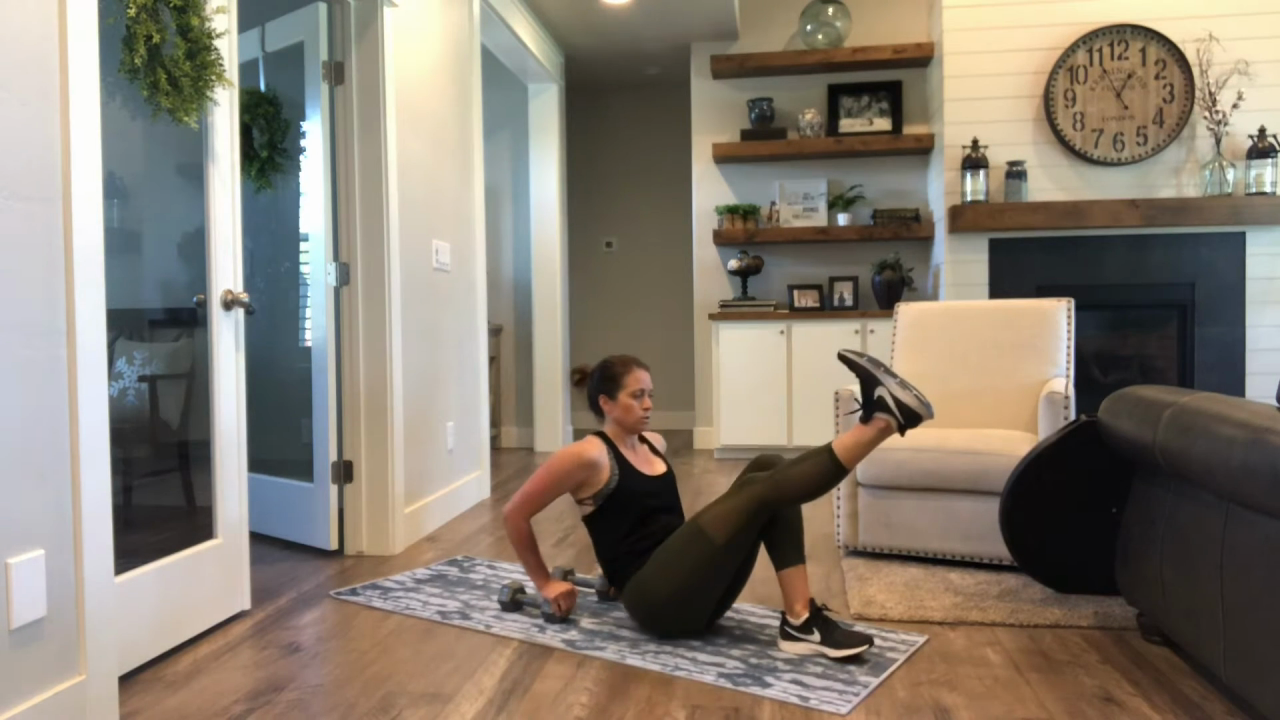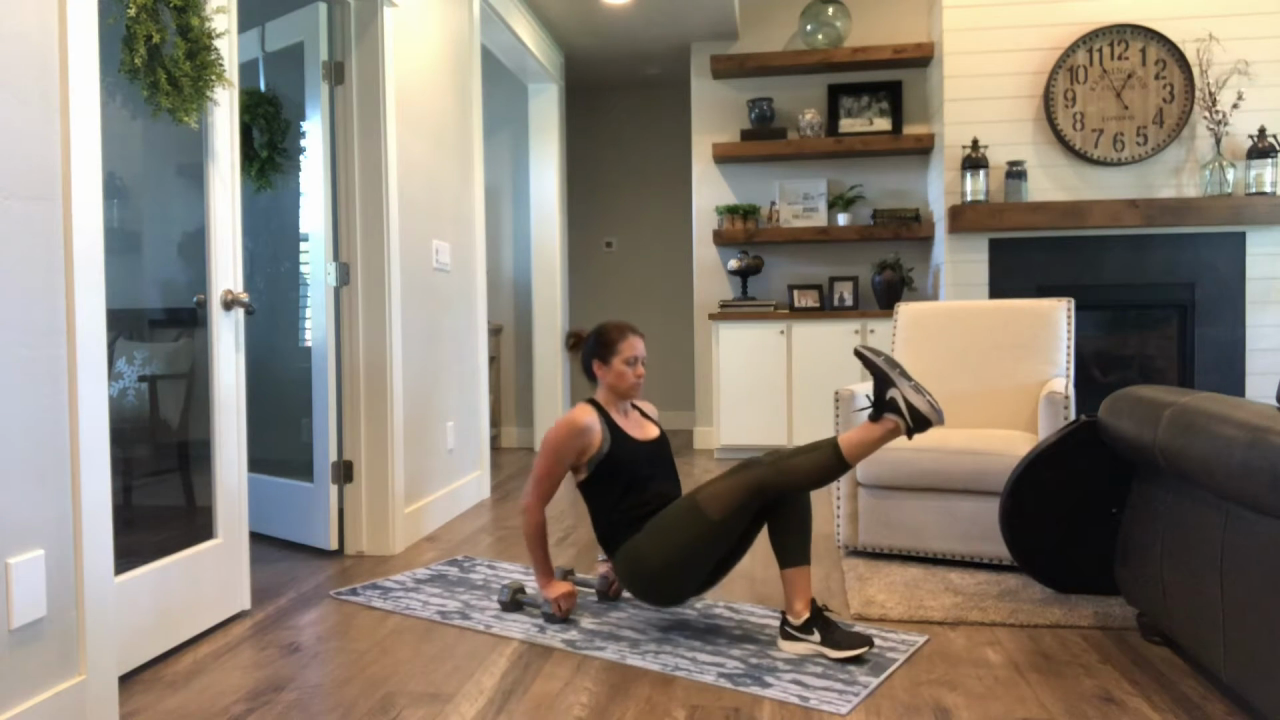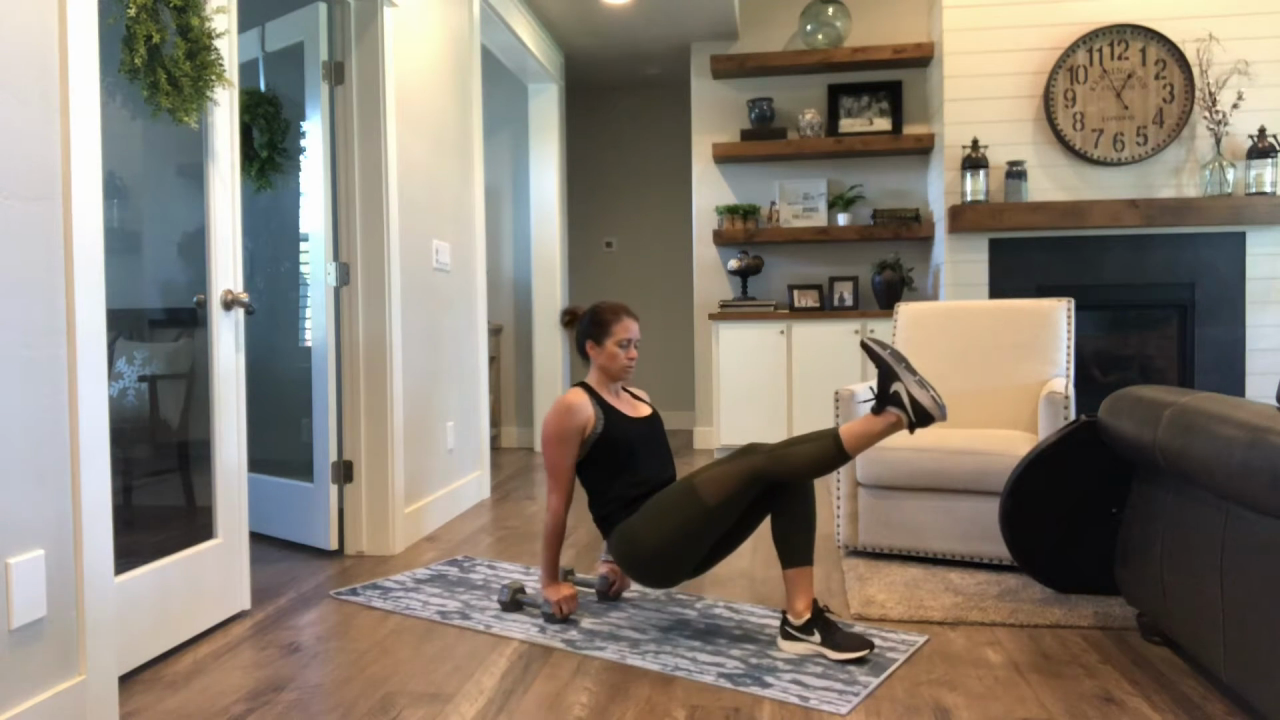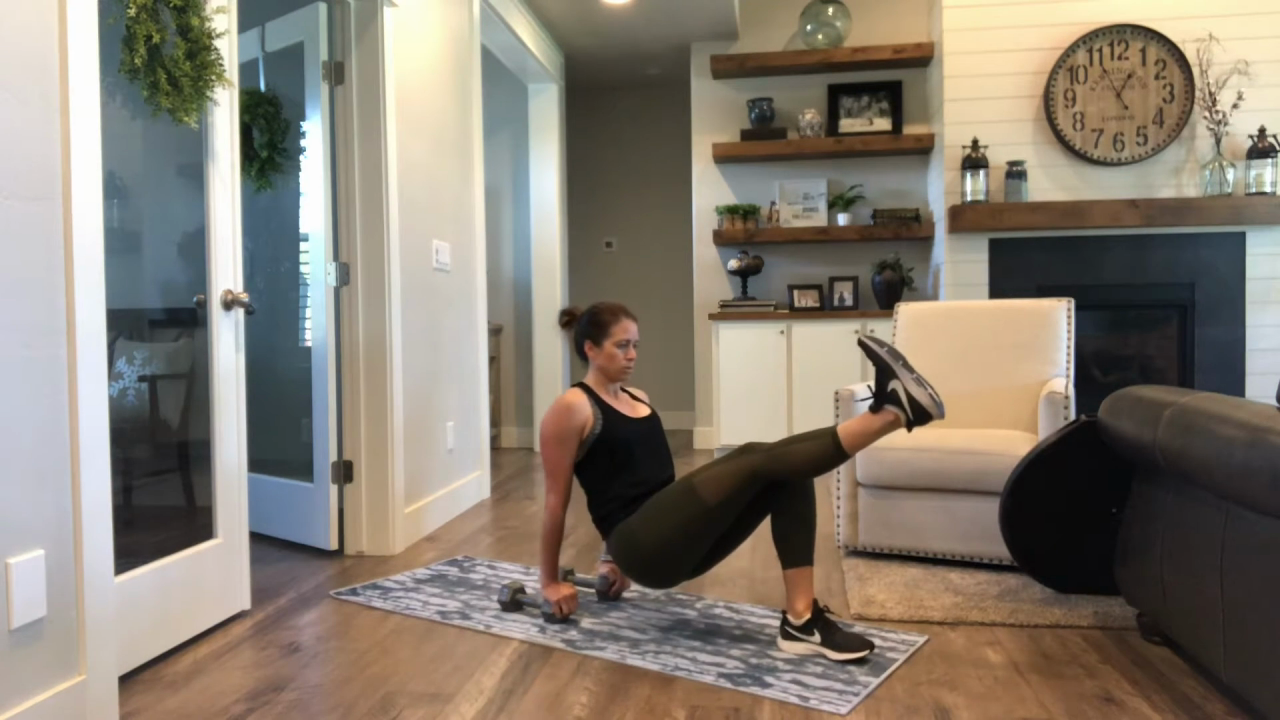
dt=0.3s
person 1, frame 1
left shoulder: (652, 444)
right shoulder: (587, 457)
right elbow: (514, 513)
right wrist: (546, 583)
left hip: (693, 583)
right hip: (657, 598)
left knee: (767, 469)
right knee: (759, 490)
left ankle: (801, 623)
person 1, frame 2
left shoulder: (647, 414)
right shoulder: (580, 425)
right elbow: (532, 504)
left wrist: (614, 558)
right wrist: (547, 582)
left hip: (686, 555)
right hip: (649, 568)
left knee: (778, 467)
right knee: (757, 475)
left ankle: (801, 622)
right ankle: (892, 420)
person 1, frame 3
left shoulder: (637, 398)
right shoulder: (573, 409)
right elbow: (557, 500)
left wrist: (614, 558)
right wrist: (550, 582)
left hip: (680, 537)
right hip: (647, 547)
left knee: (786, 475)
right knee: (758, 462)
left ankle: (801, 622)
right ankle: (894, 413)
person 1, frame 4
left shoulder: (636, 398)
right shoulder: (571, 409)
right elbow: (555, 501)
left wrist: (615, 558)
right wrist: (550, 582)
left hip: (680, 537)
right hip: (646, 547)
left knee: (786, 474)
right knee: (756, 461)
left ankle: (801, 621)
right ankle: (891, 412)
